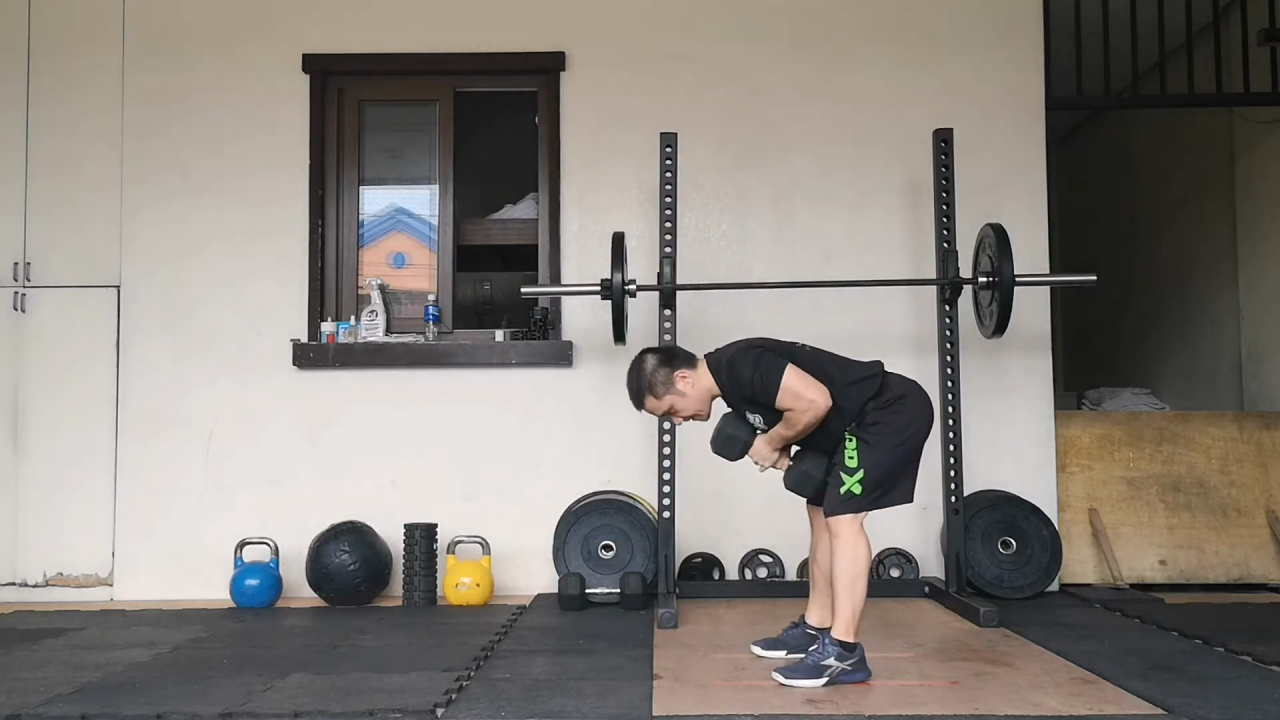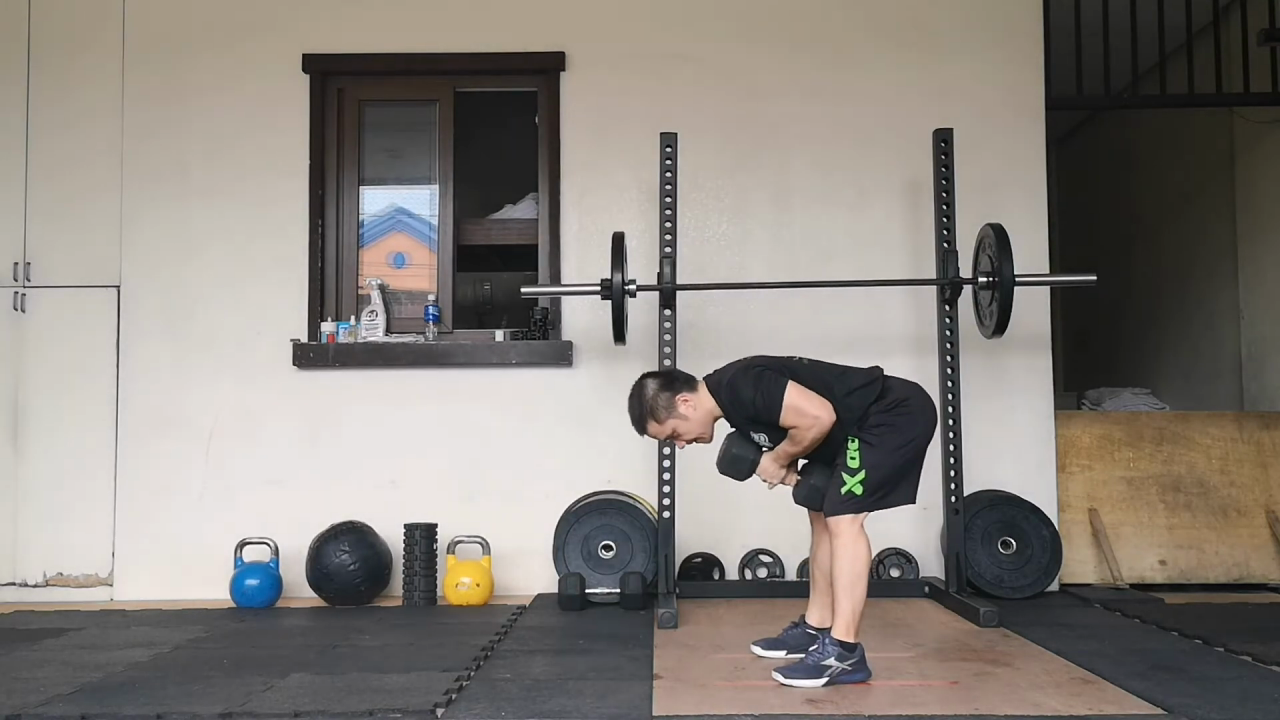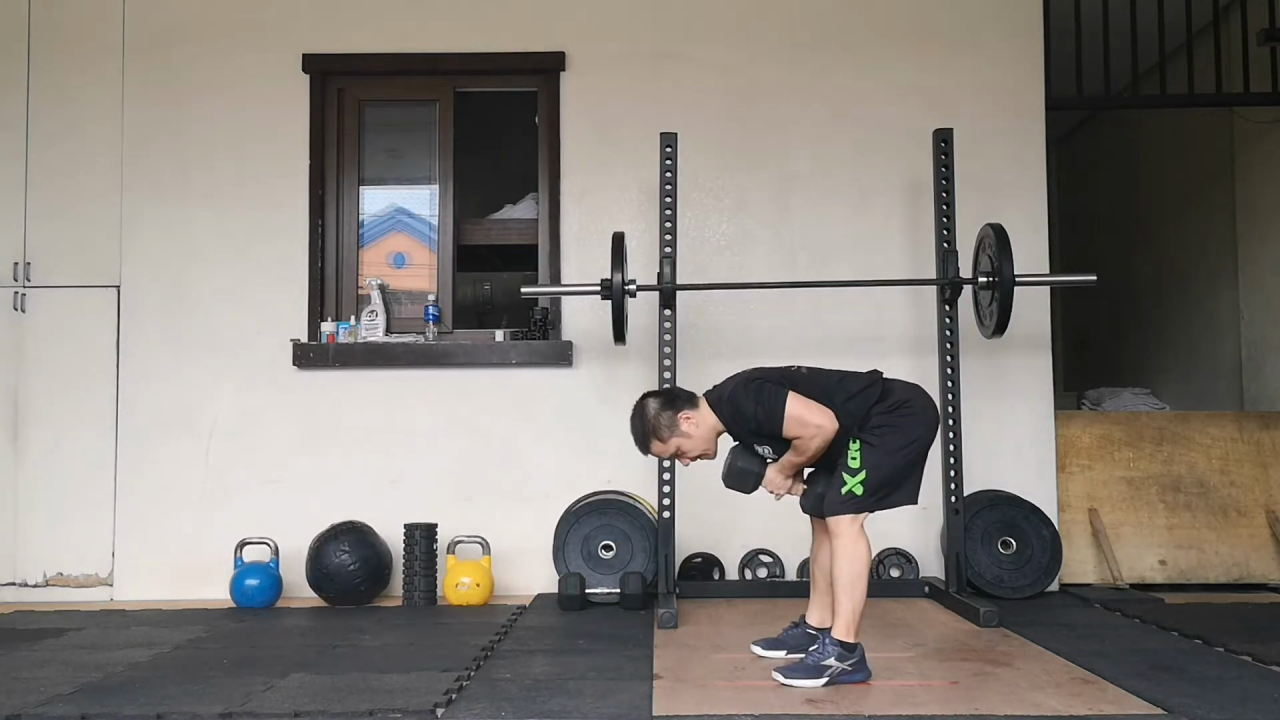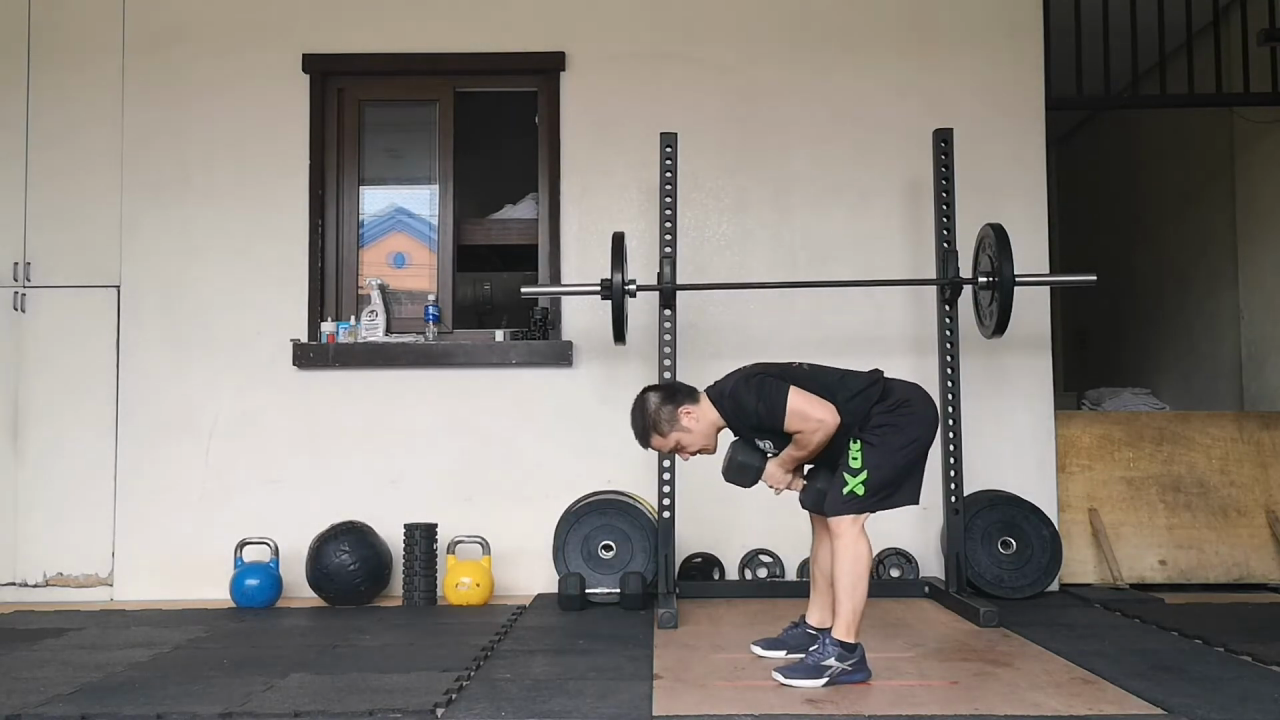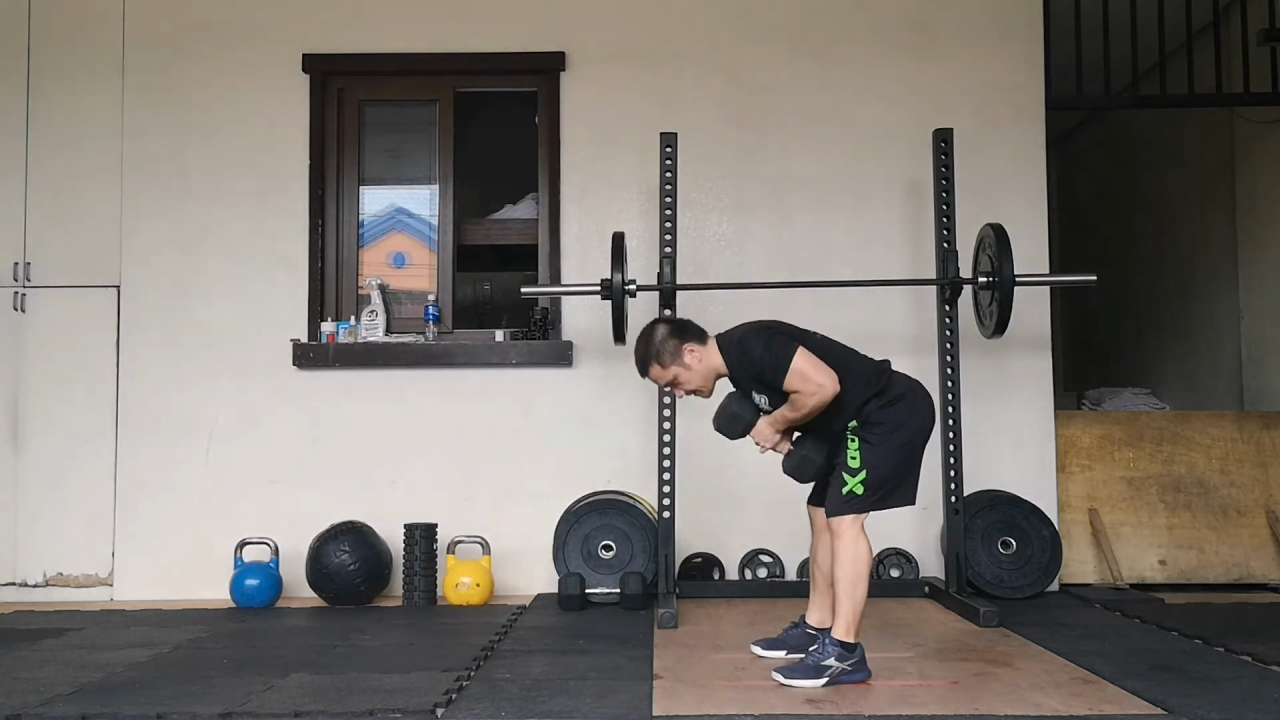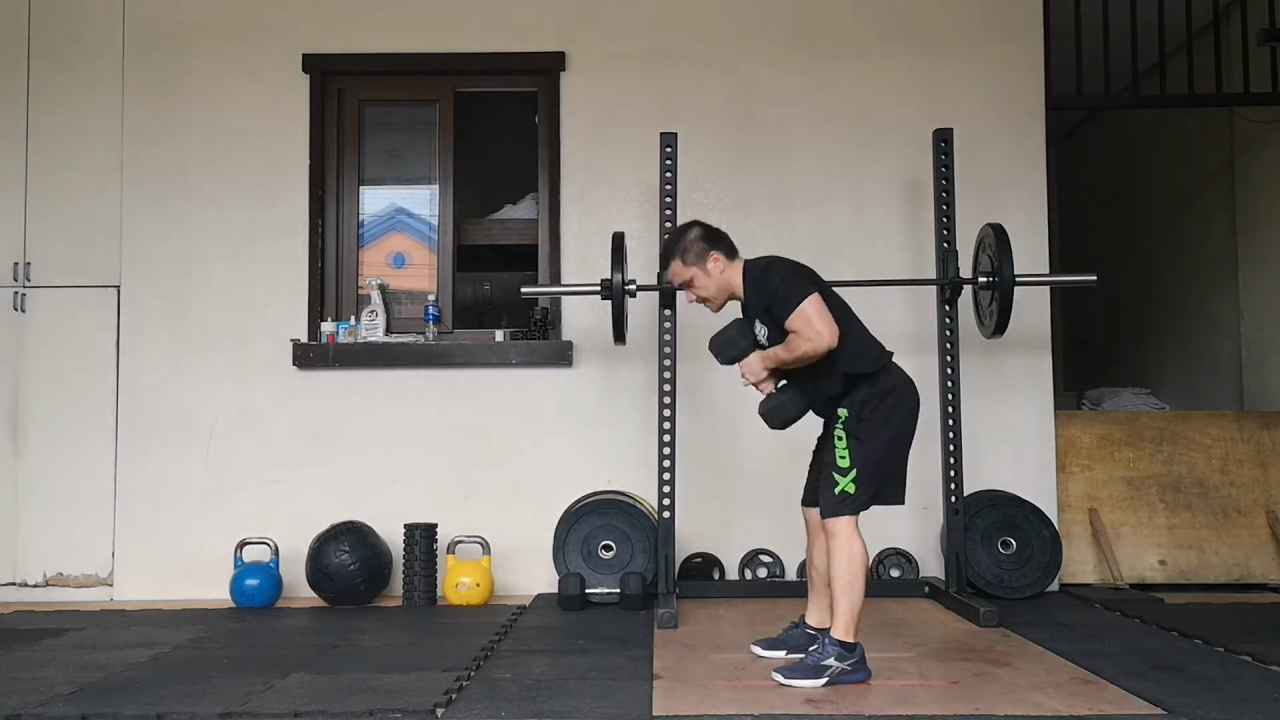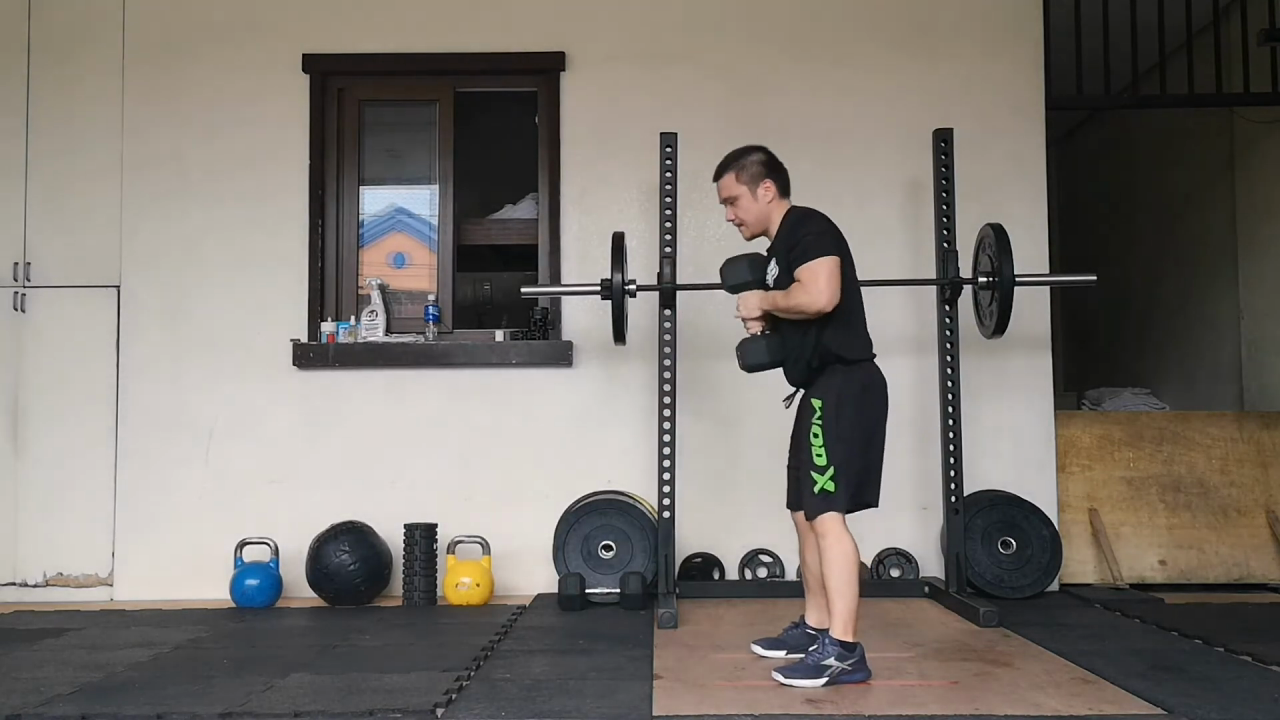
dt=0.2s
person 1, frame 1
left shoulder: (740, 366)
right shoulder: (729, 377)
left elbow: (815, 401)
right elbow: (787, 413)
left wrist: (771, 443)
right wrist: (779, 449)
left hip: (894, 410)
right hip: (875, 416)
left knee: (843, 516)
right knee: (822, 513)
left ankle: (844, 652)
right ankle: (816, 628)
person 1, frame 2
left shoulder: (740, 387)
right shoulder: (731, 398)
left elbow: (818, 416)
right elbow: (795, 424)
left wrist: (777, 460)
right wrist: (786, 465)
left hip: (897, 414)
right hip: (879, 418)
left knee: (844, 517)
right knee: (824, 514)
left ankle: (843, 652)
right ankle: (816, 629)
person 1, frame 3
left shoulder: (742, 401)
right shoulder: (732, 409)
left elbow: (821, 425)
right elbow: (797, 434)
left wrist: (783, 471)
right wrist: (793, 477)
left hip: (899, 416)
right hip: (880, 420)
left knee: (843, 518)
right knee: (825, 516)
left ankle: (843, 653)
right ankle: (815, 629)
person 1, frame 4
left shoulder: (745, 394)
right shoulder: (736, 406)
left elbow: (822, 420)
right elbow: (799, 432)
left wrist: (783, 466)
right wrist: (789, 468)
left hip: (898, 416)
right hip: (879, 421)
left knee: (844, 519)
right knee: (825, 516)
left ankle: (843, 652)
right ankle: (815, 628)
person 1, frame 5
left shoulder: (752, 344)
right shoulder: (740, 362)
left elbow: (823, 386)
left wrist: (773, 425)
right wrist: (781, 431)
left hip: (890, 412)
right hip: (870, 418)
left knee: (844, 519)
right knee: (822, 514)
left ankle: (844, 652)
right ankle: (816, 628)
person 1, frame 6
left shoulder: (773, 276)
right shoulder: (754, 300)
left elbow: (821, 336)
left wrist: (764, 361)
right wrist: (770, 371)
left hip: (872, 401)
right hip: (852, 403)
left knee: (839, 519)
right knee: (816, 513)
left ankle: (844, 651)
right ankle: (815, 627)
person 1, frame 7
left shoulder: (807, 227)
right shoulder: (784, 245)
left elbow: (820, 296)
left wrist: (762, 301)
right wrist: (763, 315)
left hip: (840, 387)
right hip: (823, 390)
left knee: (826, 515)
right knee: (808, 514)
left ankle: (844, 650)
right ankle: (815, 628)
